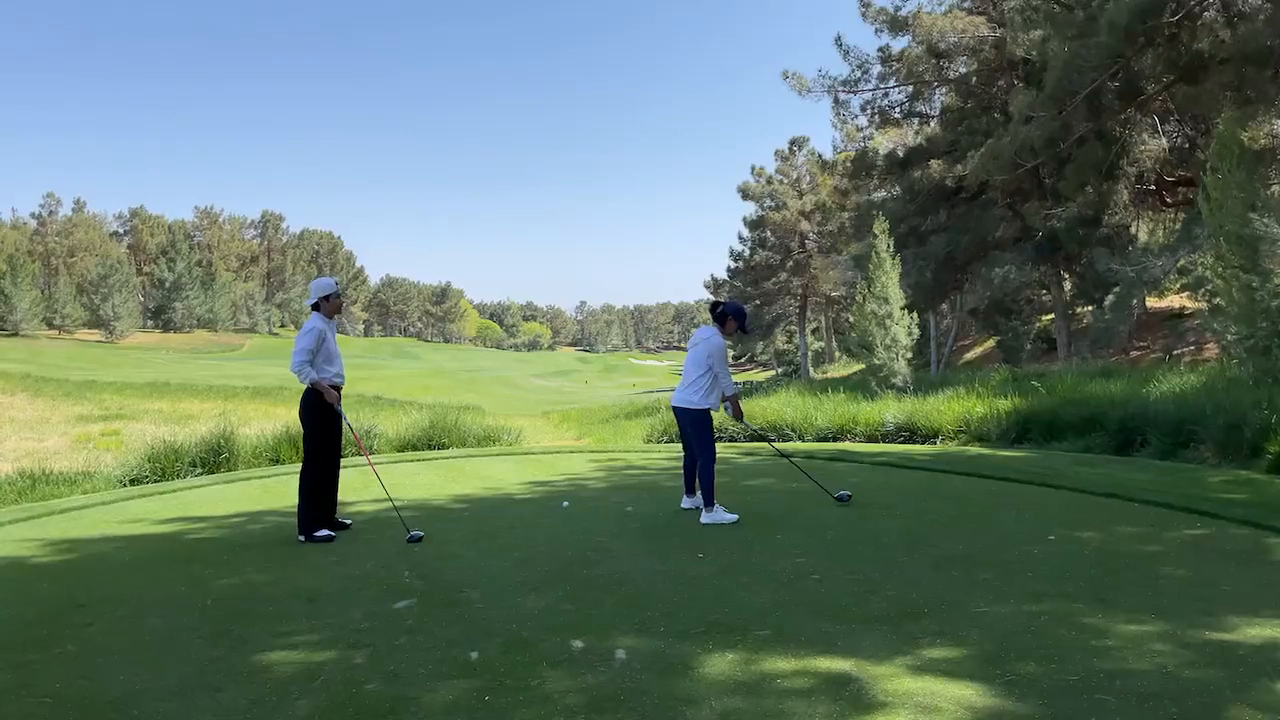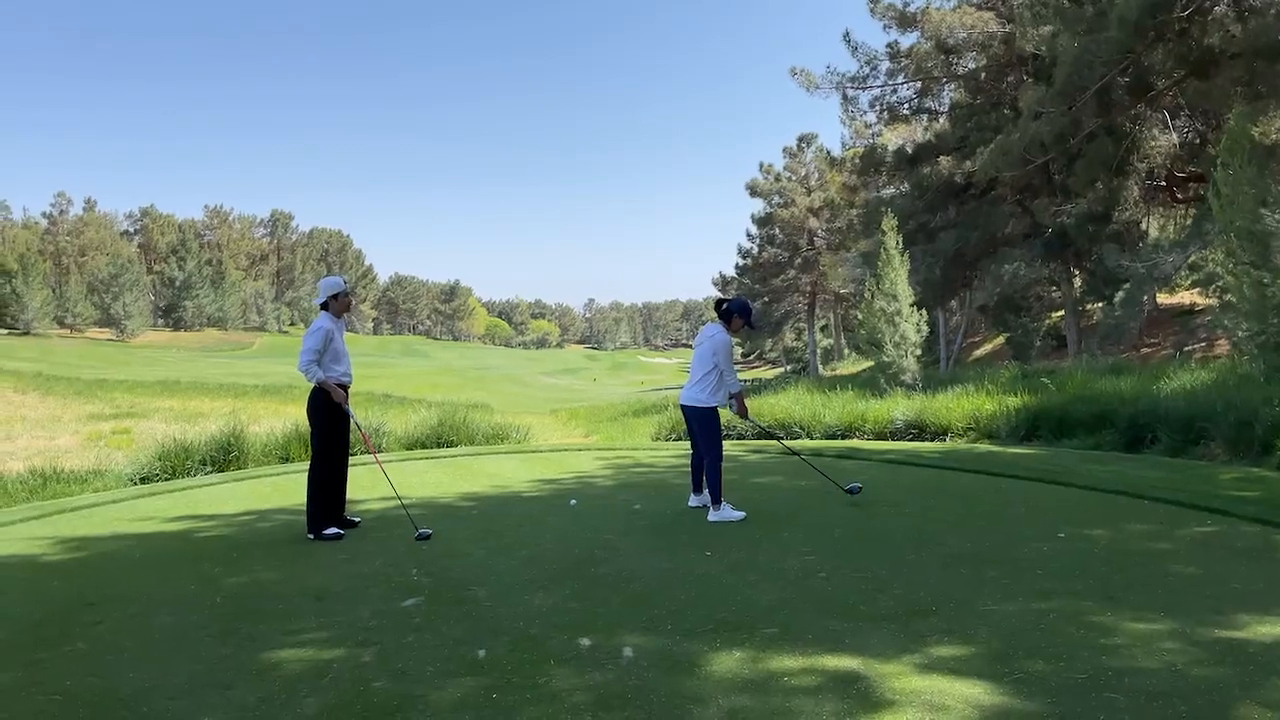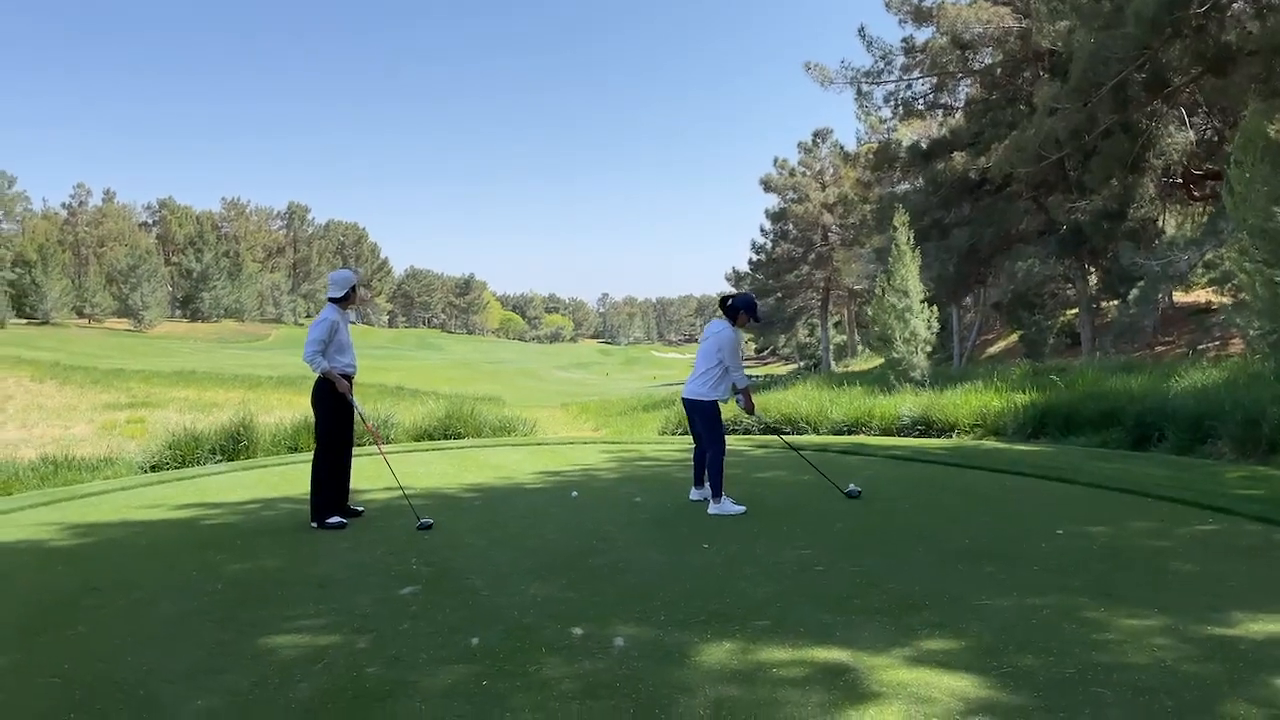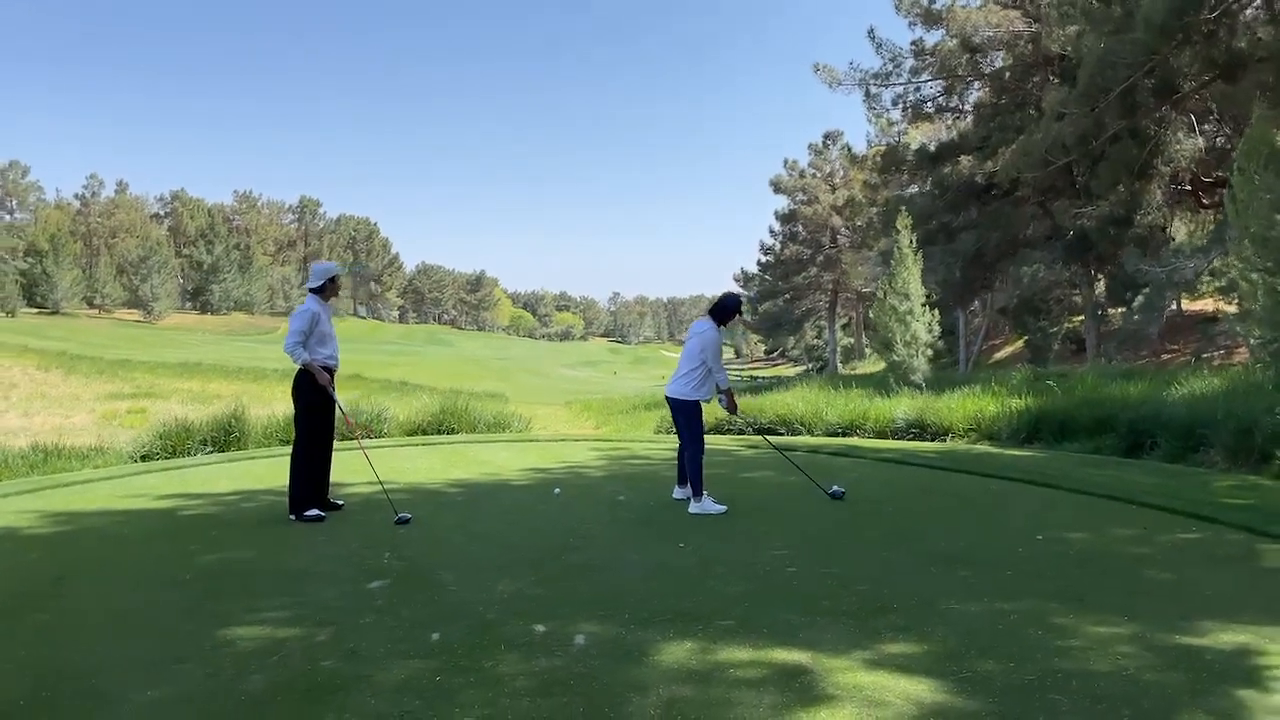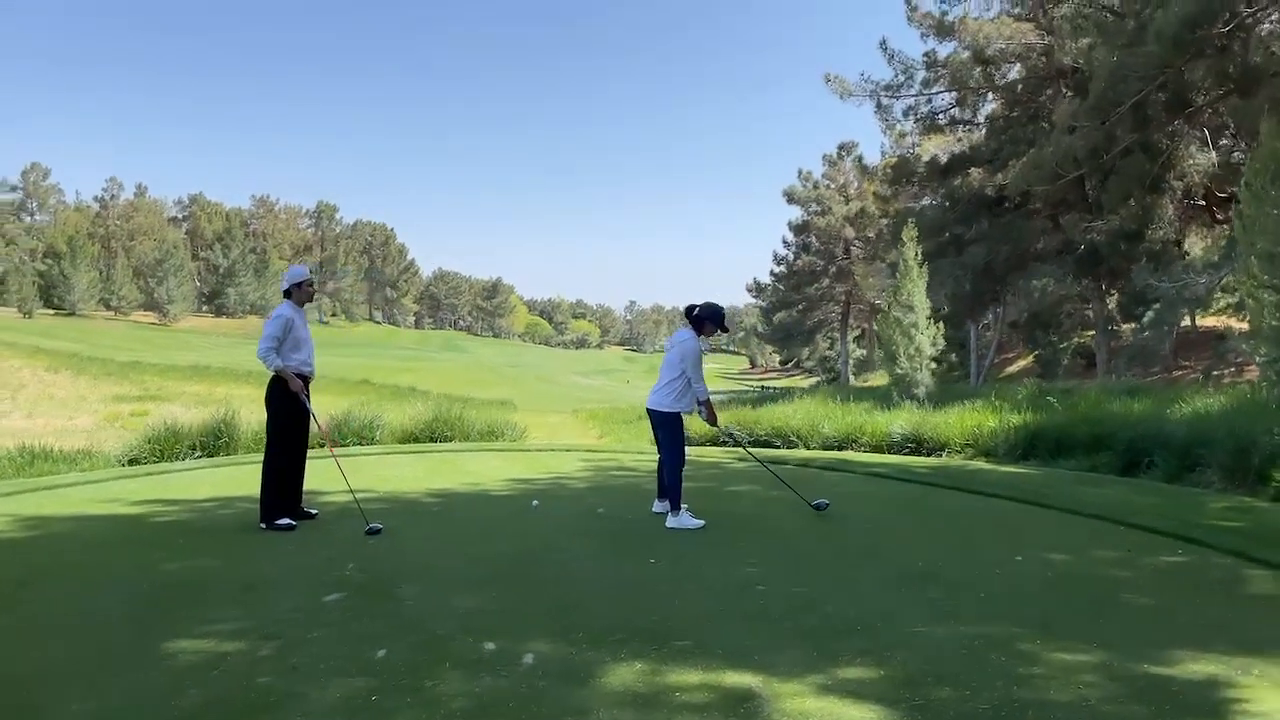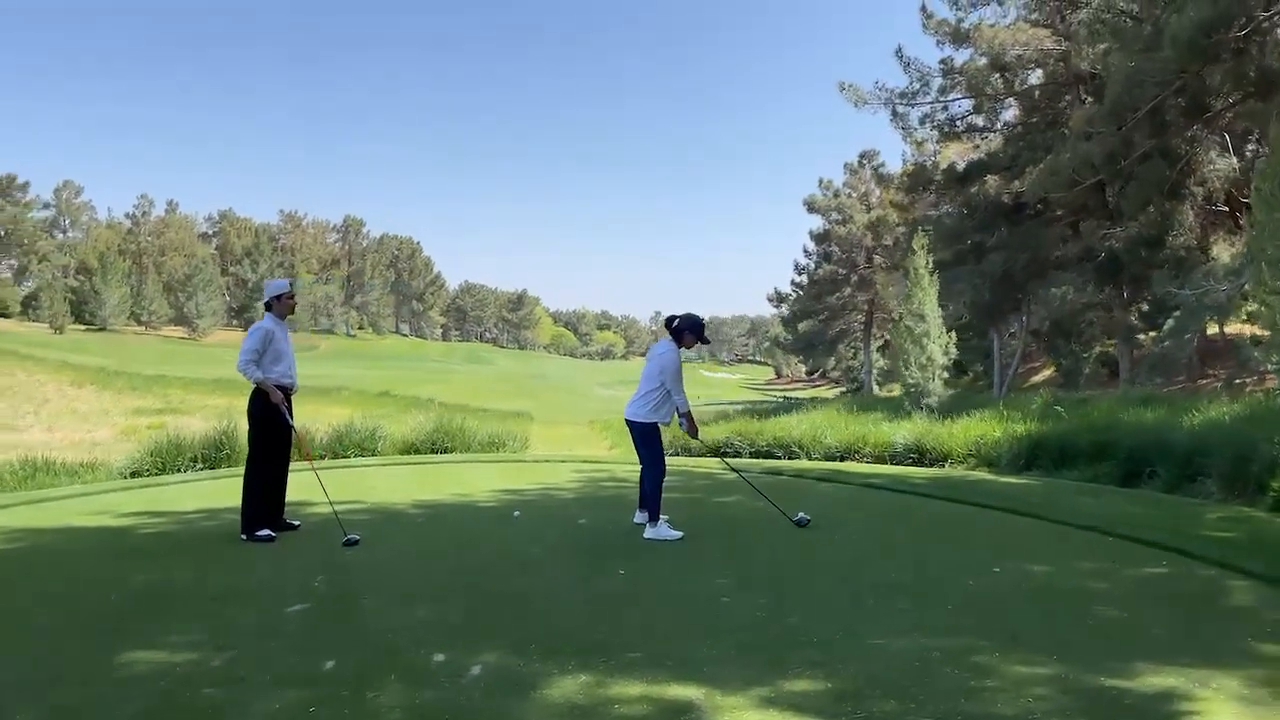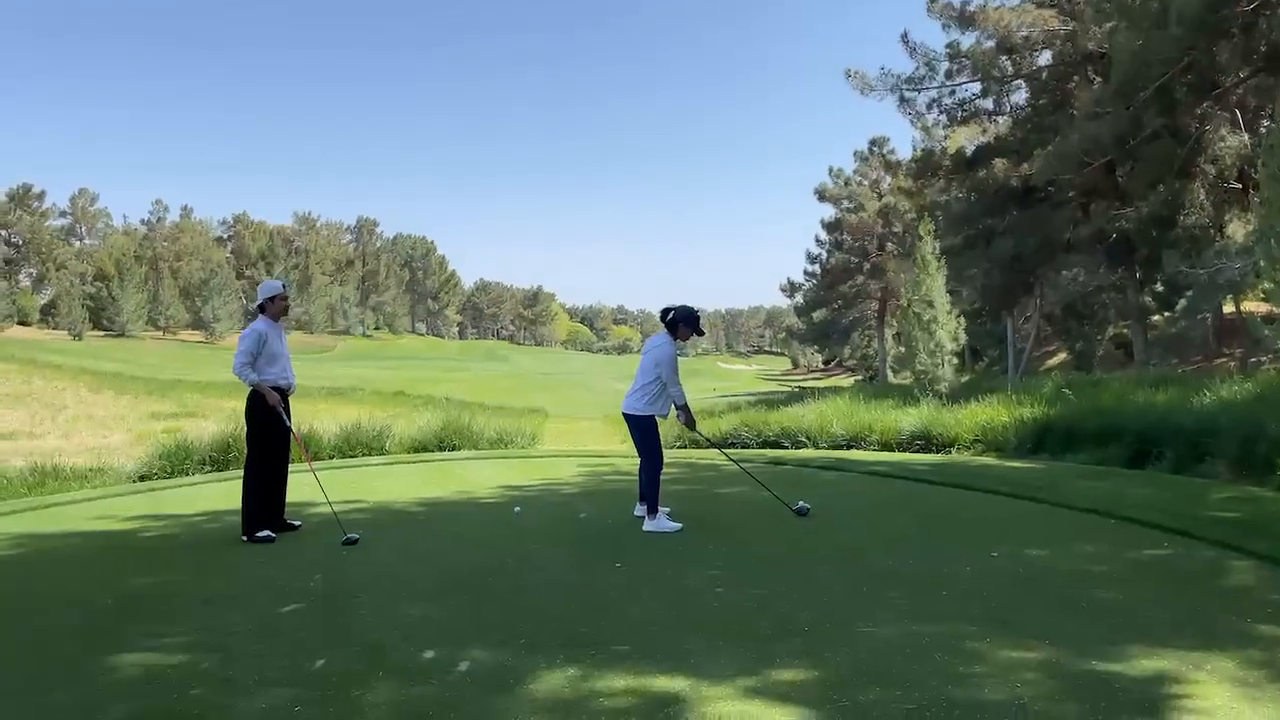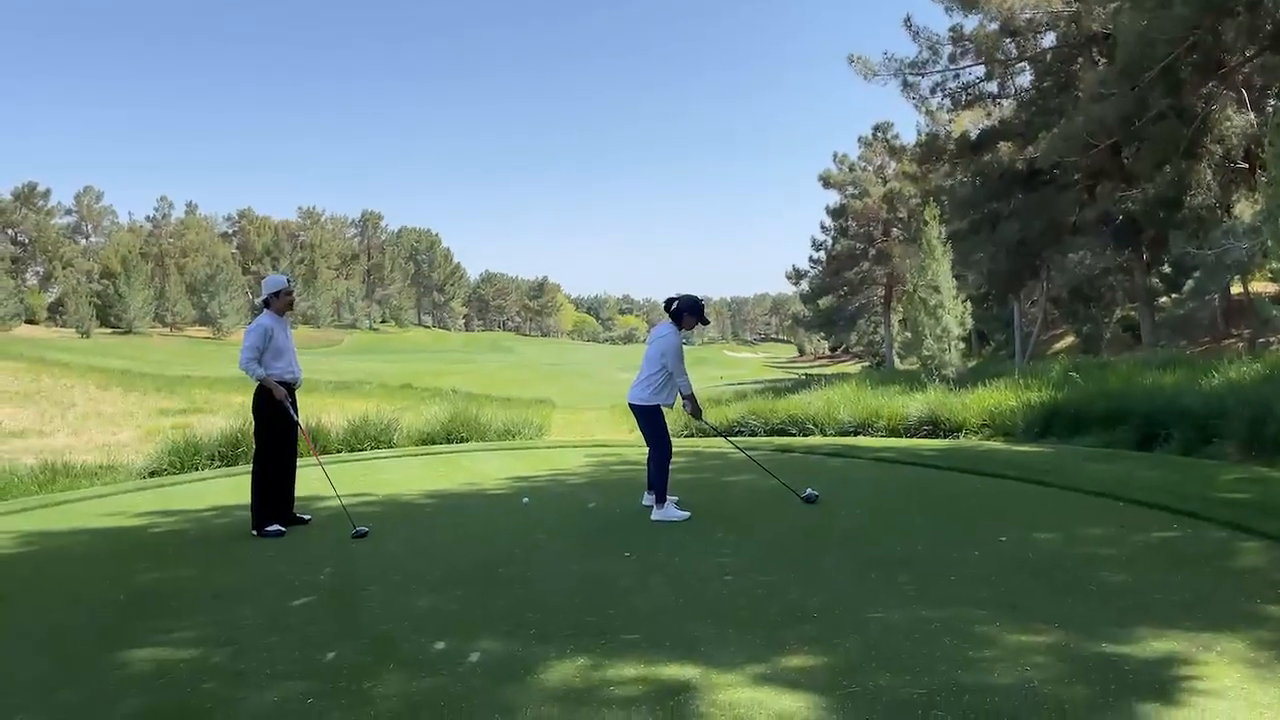
dt=0.5s
person 1, frame 1
left shoulder: (328, 326)
right shoulder: (314, 328)
right elbow: (299, 365)
right wrist: (325, 389)
left hip: (329, 399)
right hip: (318, 400)
left knee: (331, 460)
right knee: (315, 461)
left ankle: (326, 517)
right ankle: (308, 526)
person 1, frame 2
left shoulder: (337, 325)
right shoulder: (322, 327)
right elbow: (307, 365)
right wrist: (333, 389)
left hip: (337, 399)
right hip: (326, 399)
left knee: (339, 458)
right knee: (323, 460)
left ankle: (335, 515)
right ankle: (317, 524)
person 1, frame 3
left shoulder: (341, 317)
right shoulder: (328, 319)
right elbow: (311, 355)
right wrist: (337, 380)
left hip: (342, 388)
right hip: (330, 389)
left knee: (343, 448)
right knee: (328, 449)
left ankle: (339, 504)
right ankle: (321, 513)
person 1, frame 4
left shoulder: (323, 309)
right shoulder: (308, 310)
right elbow: (292, 346)
right wrist: (317, 371)
left hip: (324, 381)
right hip: (311, 381)
left knee: (323, 441)
right knee: (307, 442)
left ankle: (319, 497)
right ankle: (299, 505)
person 1, frame 5
left shoulder: (299, 316)
right shoulder: (283, 316)
right elbow: (265, 352)
right wrist: (290, 378)
left hip: (300, 387)
right hip: (285, 388)
left knee: (297, 449)
right knee: (279, 450)
left ankle: (292, 506)
right ankle: (271, 514)
person 1, frame 6
left shoulder: (282, 329)
right shoulder: (263, 329)
right elbow: (245, 364)
right wrist: (271, 390)
left hip: (282, 399)
right hip: (266, 400)
left knee: (280, 460)
right knee: (260, 461)
left ankle: (274, 517)
right ankle: (252, 525)
person 1, frame 7
left shoulder: (278, 330)
right shoulder: (256, 331)
right elbow: (240, 367)
left wrist: (287, 387)
right wrist: (267, 392)
left hip: (280, 400)
right hip: (263, 401)
left knee: (279, 461)
right knee: (259, 463)
left ankle: (274, 518)
right ankle: (252, 526)
person 1, frame 8
left shoulder: (284, 325)
right shoulder: (262, 325)
right elbow: (247, 362)
right wrist: (274, 386)
left hip: (287, 394)
right hip: (270, 396)
left knee: (287, 455)
right knee: (267, 457)
left ankle: (284, 512)
right ankle: (262, 521)
person 2, frame 1
left shoulder: (703, 334)
right shoulder: (716, 341)
right elbow: (724, 376)
left wrist: (726, 398)
right wrist: (735, 406)
left hip: (682, 402)
right hip: (695, 406)
left knee: (692, 452)
right knee: (707, 456)
left ankle: (690, 497)
right ankle: (709, 511)
person 2, frame 2
left shoulder: (709, 331)
right shoulder: (722, 338)
right elbow: (729, 374)
left wrist: (734, 397)
right wrist: (741, 403)
left hip: (690, 400)
right hip: (702, 404)
left knee: (700, 451)
right knee: (713, 455)
left ankle: (698, 495)
right ankle: (717, 509)
person 2, frame 3
left shoulder: (715, 326)
right shoulder: (728, 334)
right elbow: (735, 370)
left wrist: (737, 391)
right wrist: (747, 398)
left hip: (692, 394)
right hip: (703, 398)
left knee: (703, 444)
right knee: (716, 447)
left ankle: (699, 489)
right ankle: (717, 502)
person 2, frame 4
left shoulder: (700, 324)
right shoulder: (711, 334)
right elbow: (717, 370)
left wrist: (721, 392)
right wrist: (729, 398)
left hip: (677, 392)
right hip: (687, 397)
left knee: (687, 443)
right knee: (695, 447)
left ankle: (682, 488)
right ankle: (698, 501)
person 2, frame 5
left shoulder: (681, 335)
right shoulder: (691, 344)
right elbow: (696, 381)
left wrist: (700, 404)
right wrist: (709, 410)
left hip: (658, 405)
right hip: (667, 408)
left knee: (667, 456)
right knee: (675, 460)
left ankle: (662, 501)
right ankle: (675, 515)
person 2, frame 6
left shoulder: (663, 347)
right shoulder: (671, 356)
right elbow: (677, 393)
left wrist: (683, 417)
right wrist: (691, 423)
left hip: (638, 415)
right hip: (645, 419)
left knee: (649, 466)
right knee: (656, 469)
left ankle: (643, 512)
right ankle: (653, 526)
person 2, frame 7
left shoulder: (658, 340)
right shoulder: (666, 349)
right elbow: (674, 387)
left wrist: (679, 409)
right wrist: (687, 415)
left hip: (636, 408)
right hip: (641, 412)
left knee: (648, 459)
right knee: (654, 462)
left ankle: (644, 505)
right ankle: (652, 518)
person 2, frame 8
left shoulder: (663, 329)
right shoulder: (672, 339)
left elbow: (674, 375)
right elbow: (680, 376)
left wrist: (686, 399)
right wrist: (694, 404)
left hip: (642, 398)
right hip: (647, 402)
left knee: (657, 448)
right knee: (663, 451)
left ankle: (652, 494)
right ankle: (660, 507)
